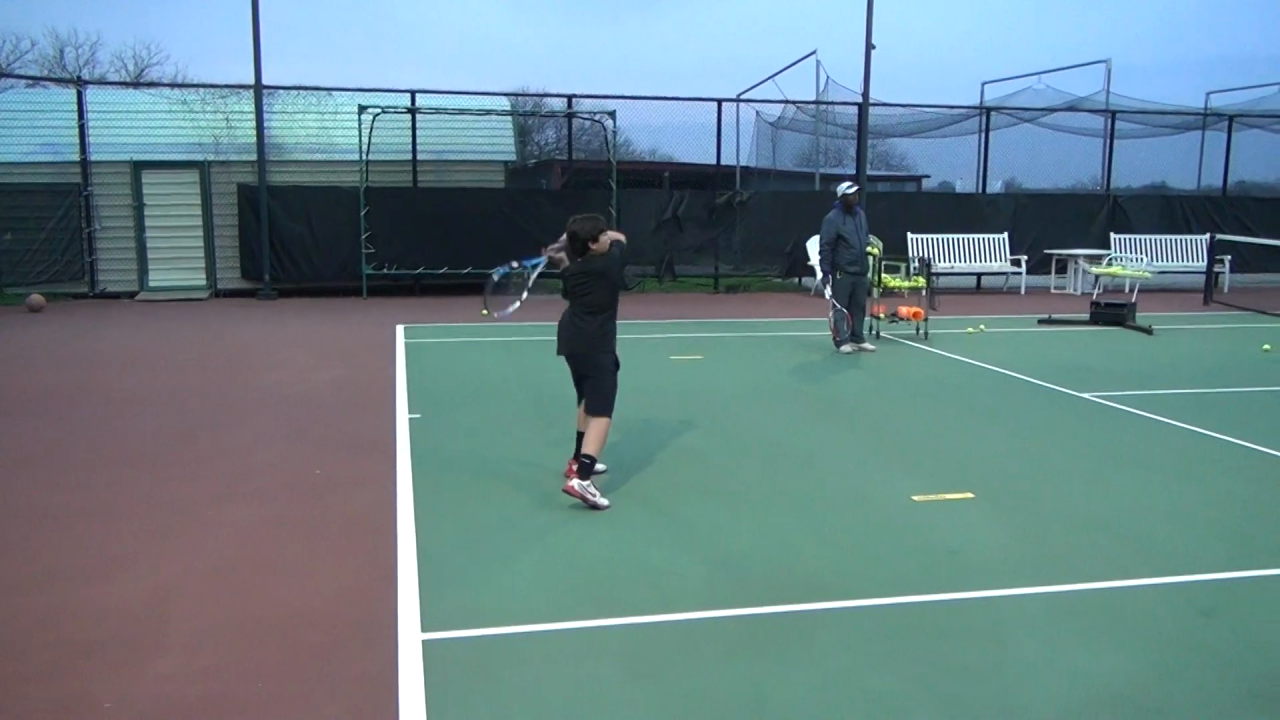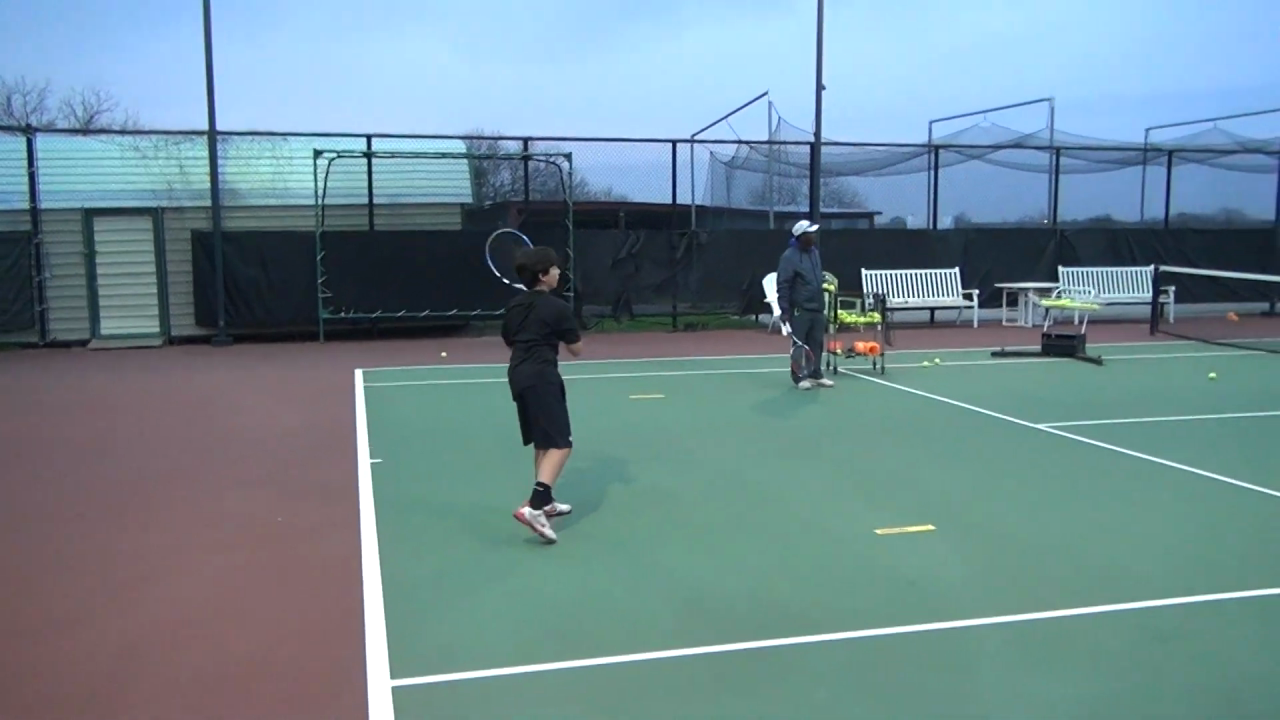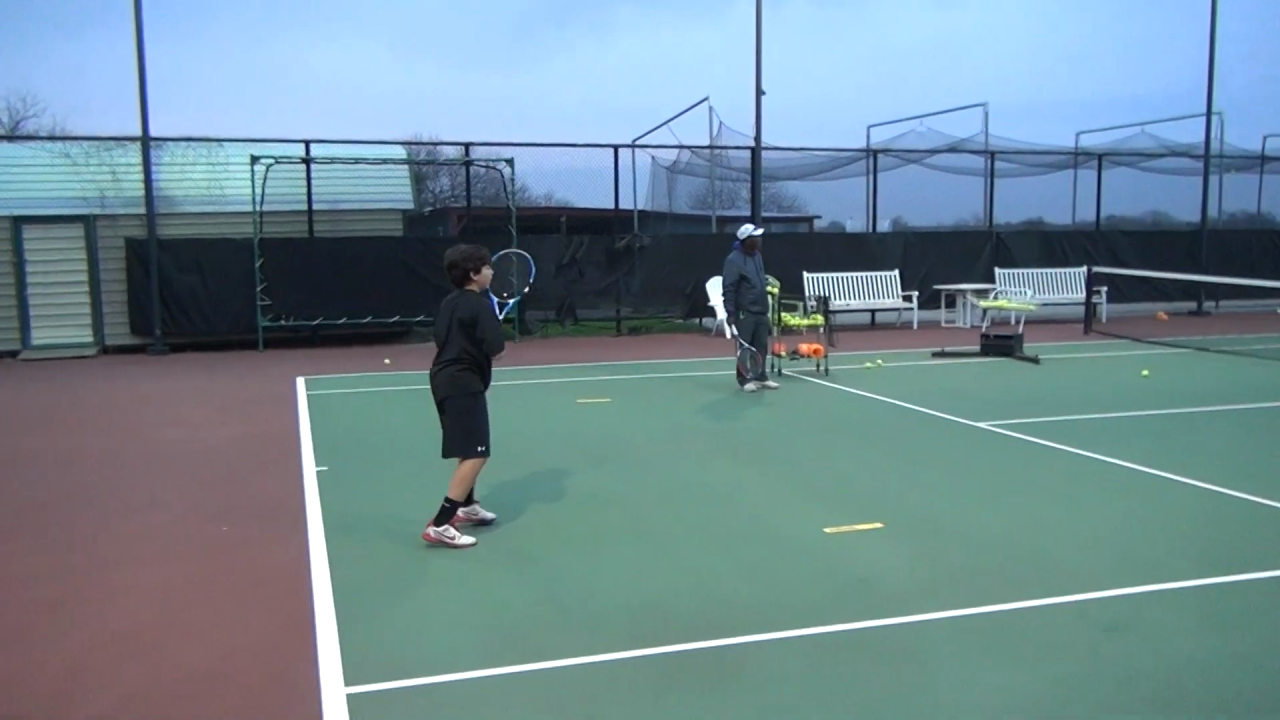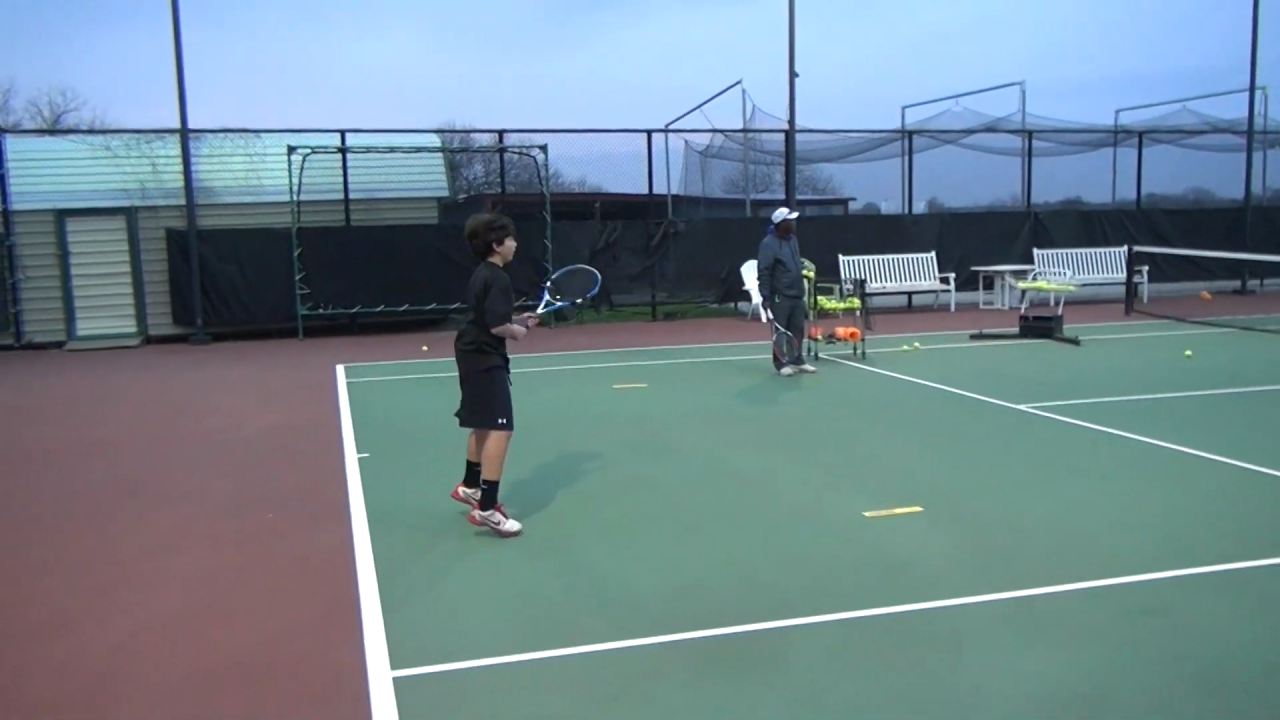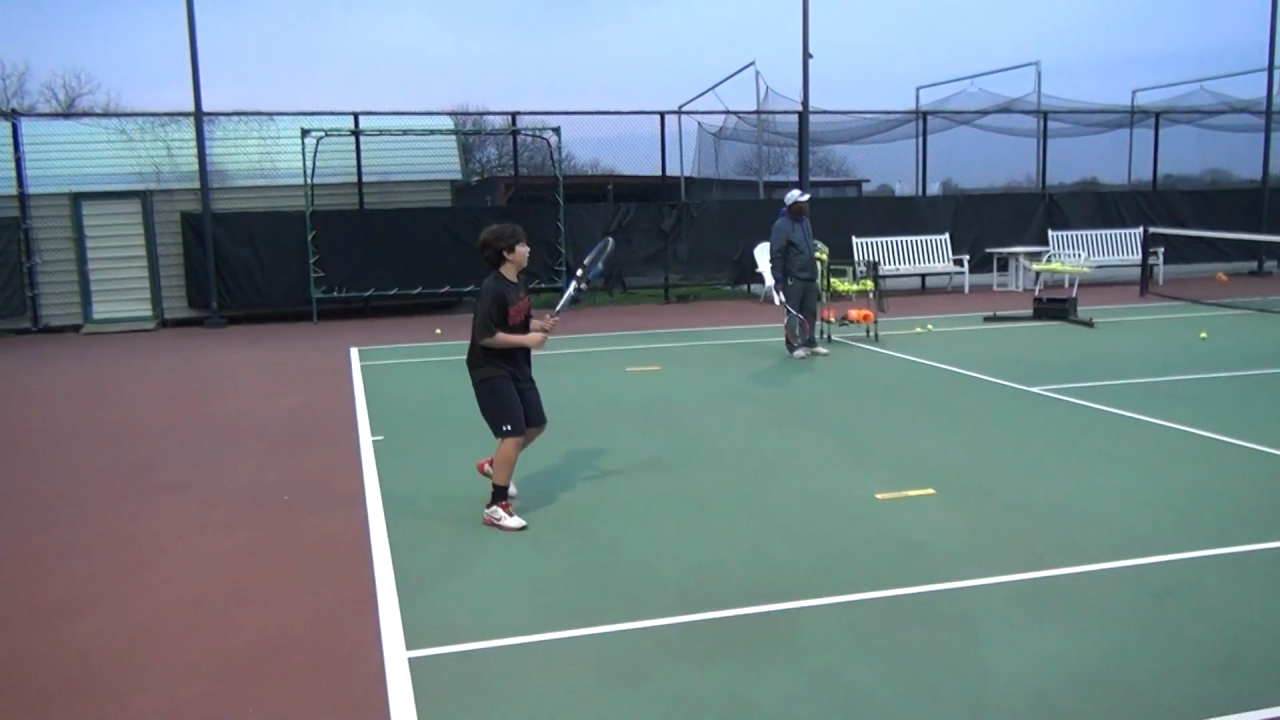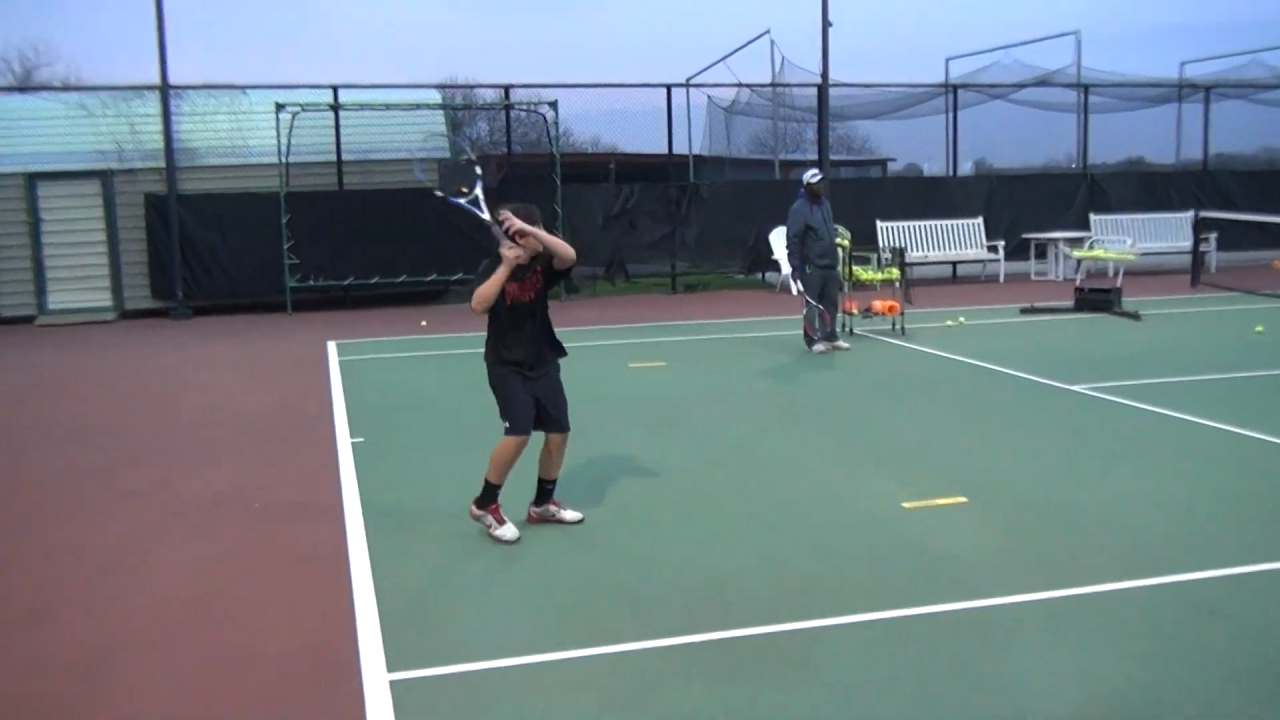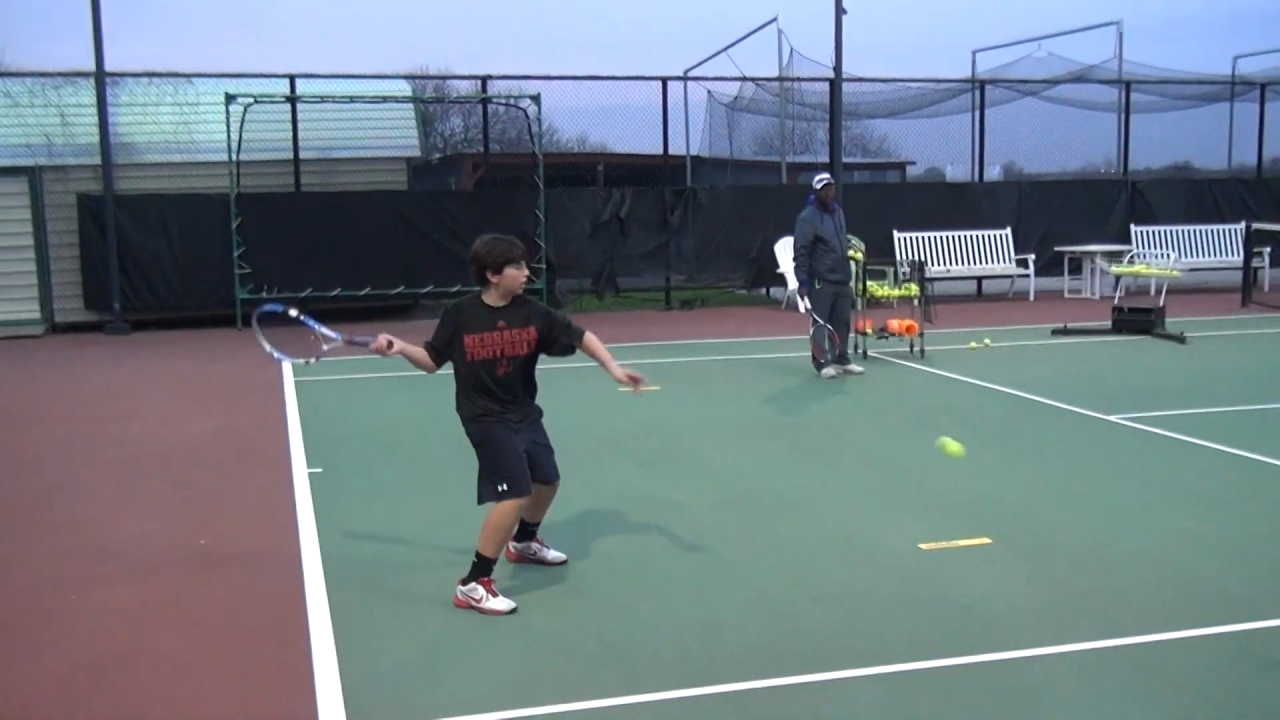
dt=0.4s
person 1, frame 1
left shoulder: (569, 270)
right shoulder: (612, 261)
right elbow: (621, 239)
left wrist: (565, 253)
right wrist: (568, 243)
left hip: (570, 339)
right hip: (596, 345)
left knee: (590, 400)
right knee: (601, 412)
left ankle: (578, 461)
right ankle: (581, 478)
person 1, frame 2
left shoulder: (516, 305)
right shoulder: (558, 307)
right elbow: (577, 348)
left hip: (519, 376)
right hip: (541, 379)
left knee: (545, 443)
right knee: (560, 445)
left ankle: (544, 502)
right ankle: (533, 509)
person 1, frame 3
left shoulder: (449, 303)
right shoulder: (481, 306)
right elbow: (496, 351)
right wrist: (499, 339)
left hip: (444, 380)
right hip: (465, 385)
left knee: (468, 448)
right knee: (476, 454)
left ankle: (466, 506)
right ankle: (440, 525)
person 1, frame 4
left shoulder: (483, 274)
right shoulder: (498, 279)
right elbow: (497, 326)
left wrist: (518, 320)
right wrist: (517, 331)
left hip: (474, 357)
right hip: (484, 360)
left knee: (483, 424)
right knee: (501, 428)
left ankle: (470, 486)
right ankle: (487, 508)
person 1, frame 5
left shoulder: (519, 285)
right shoulder: (492, 289)
right elbow: (486, 337)
left wrist: (541, 327)
right wrist: (526, 341)
left hip: (518, 369)
right hip: (491, 371)
left knee: (535, 425)
right knee: (513, 434)
left ankle: (493, 465)
right ankle: (496, 506)
person 1, frame 6
left shoulder: (543, 261)
right shoulder: (497, 265)
left elbow: (569, 255)
right elbow: (479, 306)
left wrist: (530, 229)
right wrist: (506, 266)
left hip: (544, 361)
right hip: (507, 364)
left knee: (559, 431)
right knee: (518, 433)
left ankle: (542, 503)
right ankle: (485, 503)
person 1, frame 7
left shoulder: (534, 311)
right shoulder: (460, 315)
left elbow: (580, 336)
right elbow: (432, 361)
left wrist: (614, 368)
right wrist: (400, 348)
left hip: (522, 413)
right hip: (485, 416)
left knee: (546, 481)
right knee: (513, 495)
left ankle: (523, 540)
right ankle: (473, 583)
person 2, frame 1
left shoulder: (861, 214)
right shoulder: (833, 219)
right elbow: (825, 248)
left wrist: (870, 248)
right wrist: (826, 272)
left hip: (861, 271)
right hip: (842, 273)
left knee: (859, 307)
right knee: (841, 308)
left ankle: (857, 339)
right ankle: (841, 341)
person 2, frame 2
left shoulder: (814, 252)
right shoulder: (789, 257)
right elbow: (783, 285)
left wrist: (825, 284)
right wrist: (784, 310)
left hip: (818, 308)
right hip: (799, 310)
left knee: (816, 343)
right knee: (799, 344)
left ankle: (815, 374)
right ankle: (799, 377)
person 2, frame 3
left shoulder: (757, 256)
right shoulder: (734, 260)
right elbow: (729, 288)
left wrist: (768, 287)
right wrist: (730, 312)
left hip: (761, 311)
right hip: (744, 312)
left knee: (761, 346)
left ankle: (760, 377)
right ankle: (744, 379)
person 2, frame 4
left shoulder: (792, 239)
right shoulder: (769, 244)
right elbow: (763, 272)
left wrist: (804, 270)
right wrist: (766, 297)
left hip: (797, 294)
right hip: (780, 297)
left knee: (797, 330)
left ankle: (797, 360)
right ankle: (781, 363)
person 2, frame 5
left shoulder: (805, 221)
right shoulder: (781, 226)
right elbow: (776, 255)
left wrist: (816, 252)
right wrist: (778, 279)
left hip: (810, 277)
right hip: (793, 279)
left knee: (810, 312)
left ankle: (810, 343)
right ankle: (793, 346)
person 2, frame 6
left shoulder: (825, 204)
right shoulder: (799, 209)
right elbow: (793, 240)
left wrist: (838, 237)
right wrist: (795, 267)
left hip: (831, 264)
right hip: (811, 267)
left knee: (831, 303)
left ankle: (830, 337)
right ankle: (812, 340)
person 2, frame 7
left shoulder: (838, 212)
right shoulder: (807, 217)
right elbow: (801, 252)
left wrist: (851, 250)
right wrist: (802, 282)
left hip: (843, 279)
right hip: (820, 282)
left knee: (842, 322)
right knee: (821, 324)
left ankle: (842, 359)
right ankle: (822, 363)
